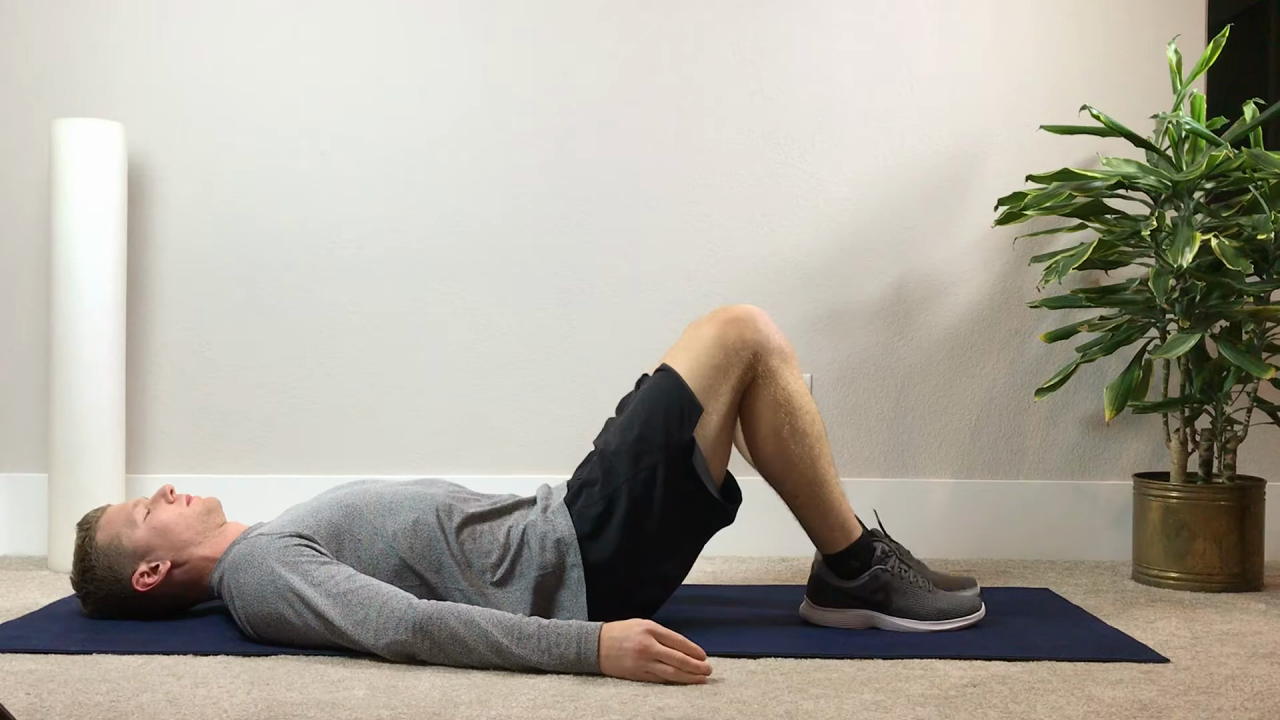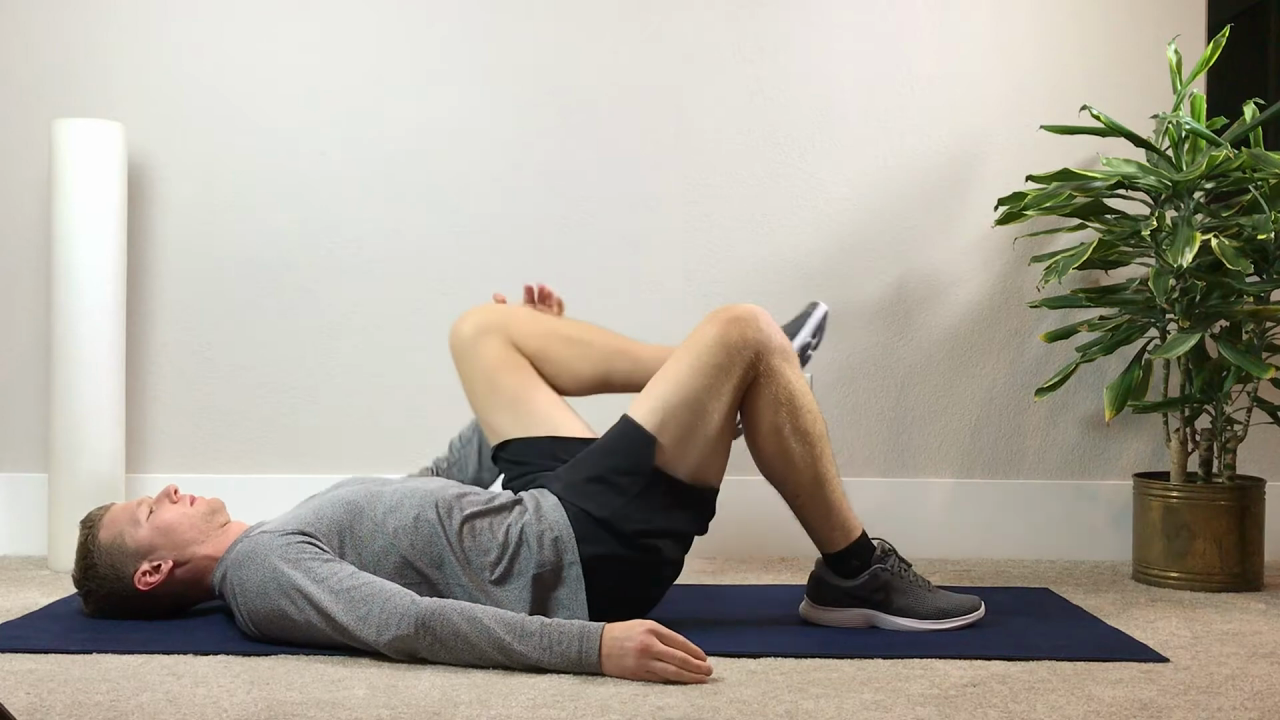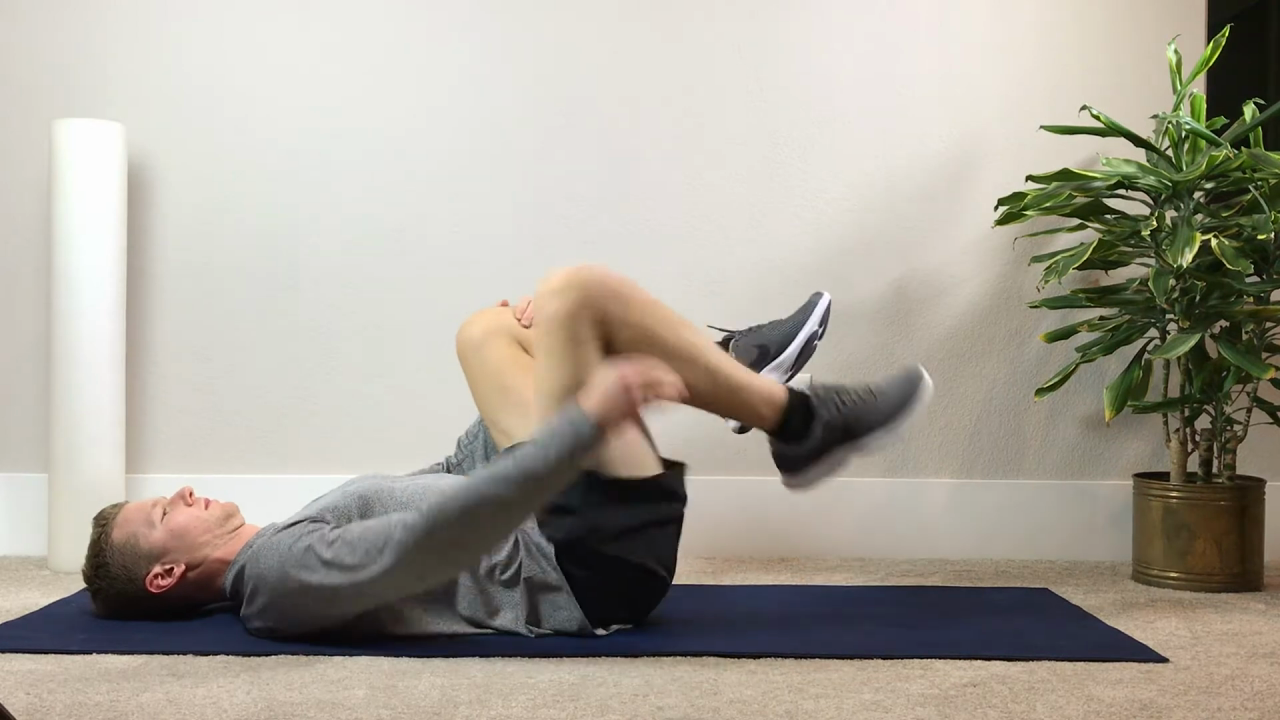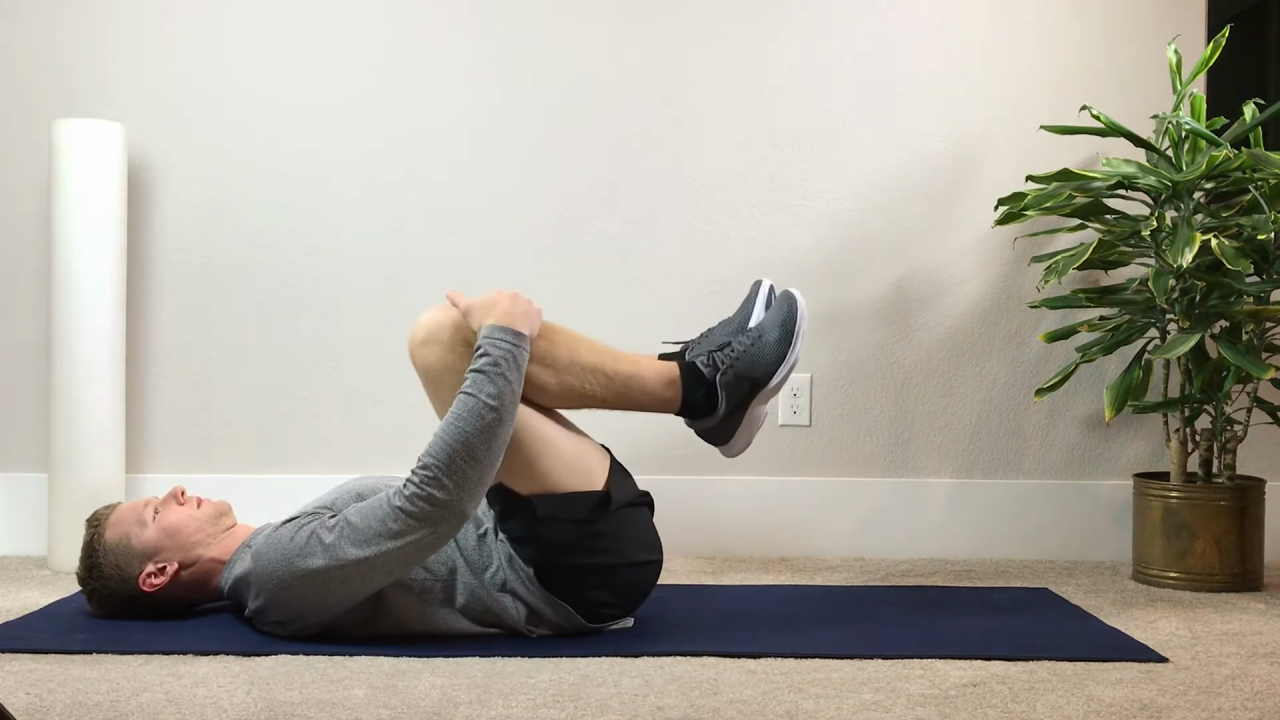
dt=0.7s
person 1, frame 1
left shoulder: (279, 549)
right shoulder: (261, 573)
right elbow: (405, 627)
right wrist: (591, 646)
left hip: (561, 521)
right hip: (586, 561)
left knee: (725, 343)
right knee: (743, 334)
left ankle: (857, 556)
right ankle: (853, 577)
person 1, frame 2
left shoulder: (291, 534)
right shoulder: (264, 575)
left elbow: (443, 485)
right elbow: (406, 626)
left wrist: (525, 344)
right wrist: (592, 645)
left hip: (549, 513)
right hip: (587, 553)
left knee: (484, 327)
right knee: (742, 331)
left ankle: (736, 389)
right ankle: (853, 575)
person 1, frame 3
left shoulder: (287, 545)
right shoulder: (280, 575)
left elbow: (442, 488)
right elbow: (429, 542)
left wrist: (531, 360)
right wrist: (584, 417)
left hip: (549, 534)
right hip: (589, 562)
left knee: (488, 330)
right knee: (575, 294)
left ankle: (722, 365)
right ankle: (800, 422)
person 1, frame 4
left shoulder: (286, 548)
right shoulder: (280, 573)
left elbow: (442, 491)
right elbow: (433, 505)
right wrist: (503, 344)
left hip: (559, 551)
right hip: (581, 572)
left knee: (467, 335)
right knee: (444, 334)
left ankle: (693, 377)
right ankle: (698, 388)
